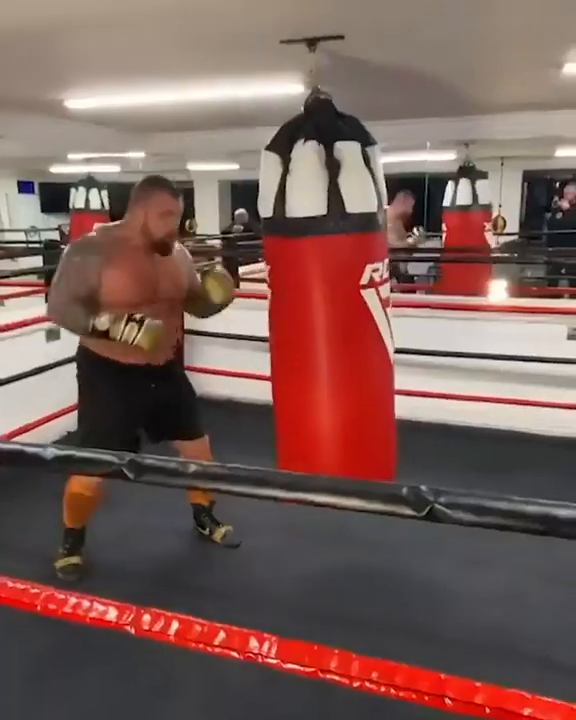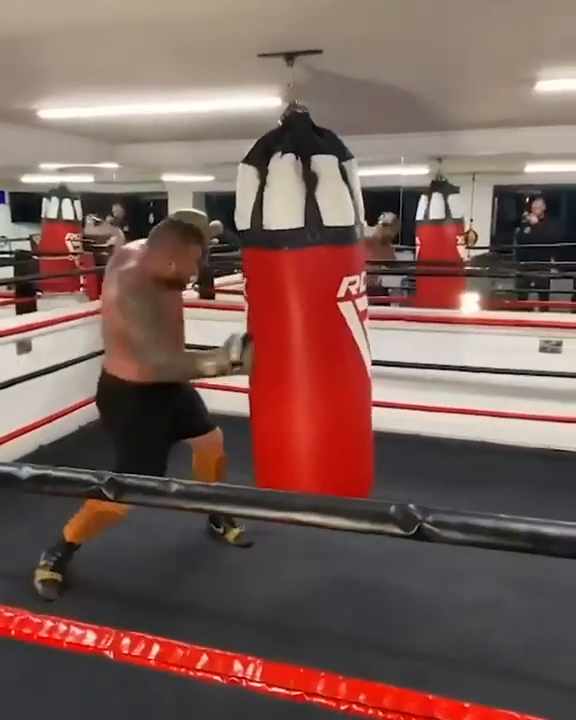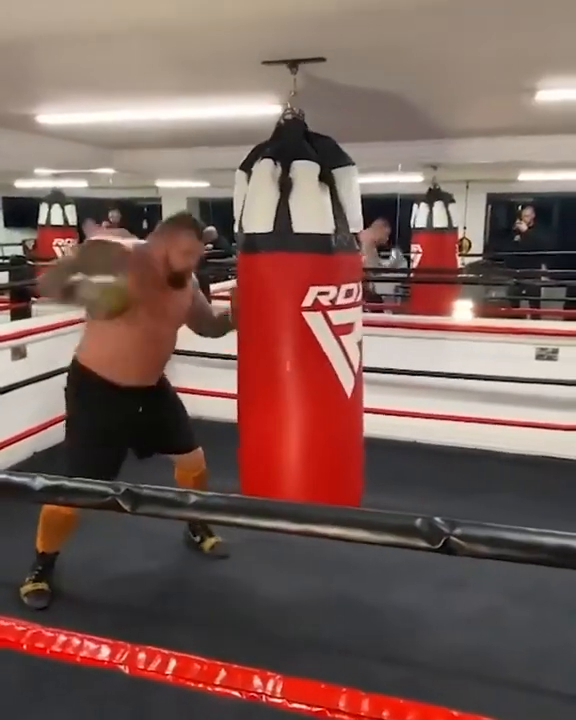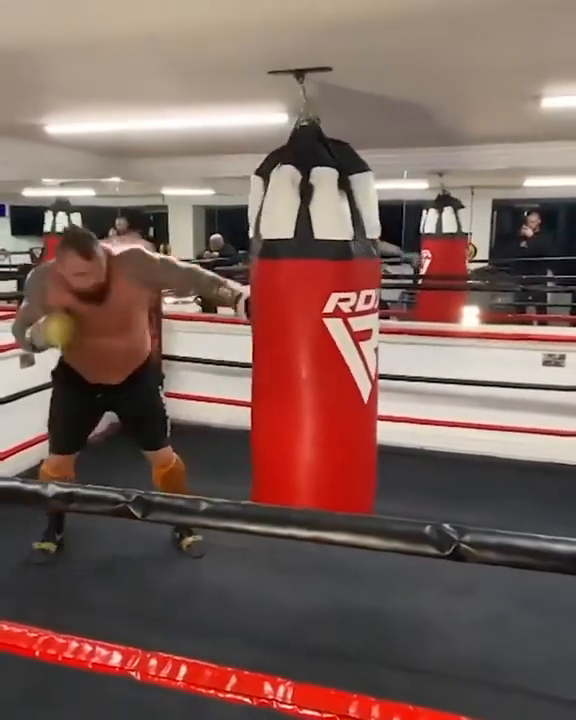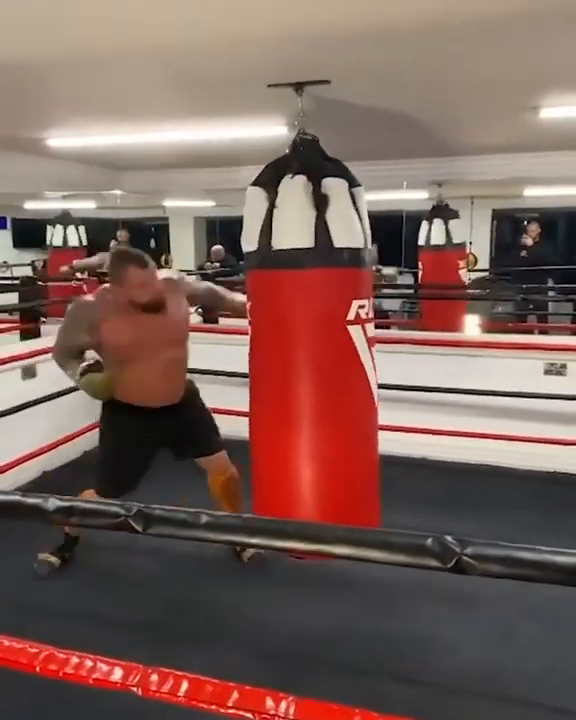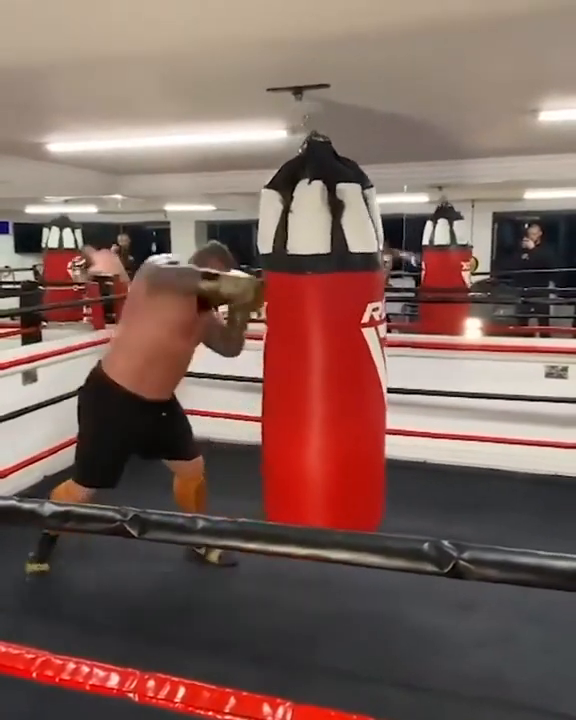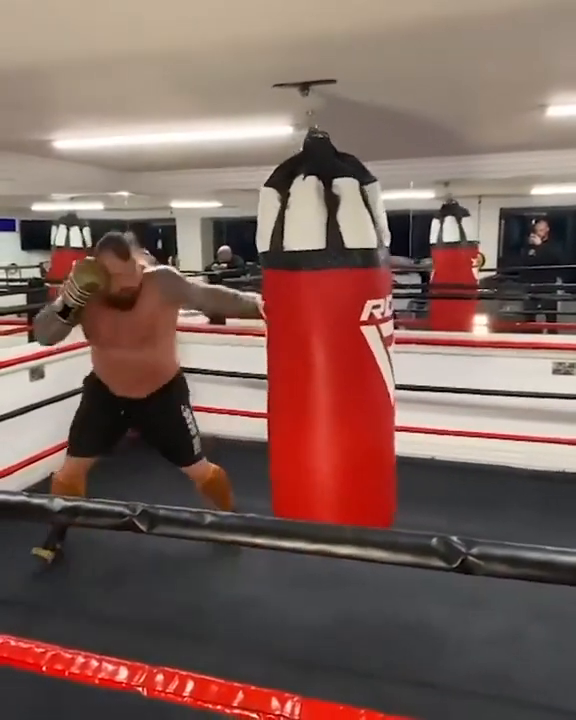
dt=0.7s
person 1, frame 1
left shoulder: (177, 255)
right shoulder: (94, 249)
left elbow: (195, 304)
right elbow: (60, 307)
left wrist: (213, 294)
right wrist: (117, 325)
left hip: (163, 369)
right hip: (108, 372)
left knee: (197, 447)
right knee: (94, 469)
left ankle: (204, 517)
right ankle: (72, 538)
person 1, frame 2
left shoulder: (142, 252)
right shoulder: (137, 293)
left elbow: (185, 257)
right elbow: (165, 364)
left wrist: (189, 229)
right wrist: (226, 360)
left hip: (166, 383)
right hip: (133, 395)
left knee: (211, 440)
left ankle: (217, 518)
right ankle: (59, 553)
person 1, frame 3
left shoulder: (186, 283)
right shoulder: (114, 254)
left elbow: (208, 326)
right elbow: (51, 282)
left wrist: (234, 316)
right wrist: (87, 287)
left hip: (150, 389)
right hip: (97, 390)
left knee: (192, 460)
left ankle: (196, 529)
right ankle: (42, 566)
person 1, frame 4
left shoulder: (133, 264)
right shoulder: (44, 281)
left elbow: (190, 278)
right elbow: (22, 333)
left wrist: (237, 296)
right wrist: (41, 333)
left hip: (135, 374)
right hip: (76, 377)
left knee: (161, 456)
right knee: (59, 459)
left ankle: (181, 524)
right ankle: (54, 527)
person 1, frame 5
left shoulder: (171, 285)
right shoulder: (93, 310)
left elbow: (208, 293)
right elbow: (64, 350)
left wrist: (243, 304)
right wrist: (82, 371)
left hip: (182, 400)
right hip: (129, 412)
left knee: (222, 466)
right knee: (108, 492)
right ankle: (66, 541)
person 1, frame 6
left shoulder: (204, 309)
right shoulder: (164, 272)
left elbow: (229, 347)
right elbow: (165, 276)
left wrist: (239, 310)
right wrist: (218, 282)
left hip: (159, 402)
right hip: (113, 398)
left knee: (192, 470)
right knee: (85, 486)
right ankle: (46, 541)
person 1, frame 7
left shoulder: (161, 281)
right shoulder: (82, 293)
left elbow: (209, 297)
right elbow: (44, 336)
left wrist: (255, 304)
right wrist: (68, 298)
left hip: (161, 392)
right hip: (105, 390)
left knee: (198, 469)
right knee: (73, 465)
right ankle: (58, 533)
